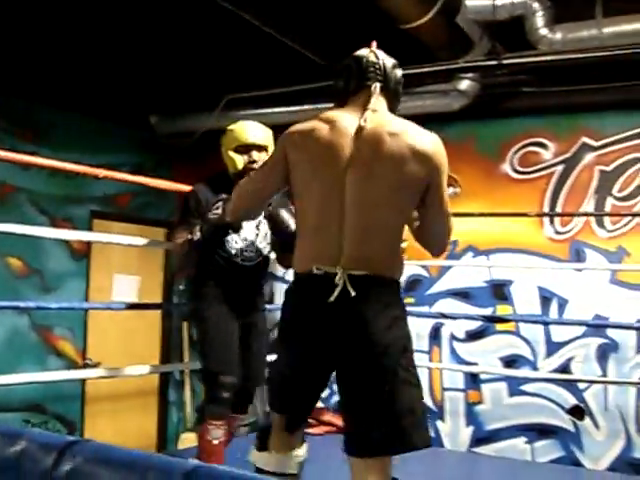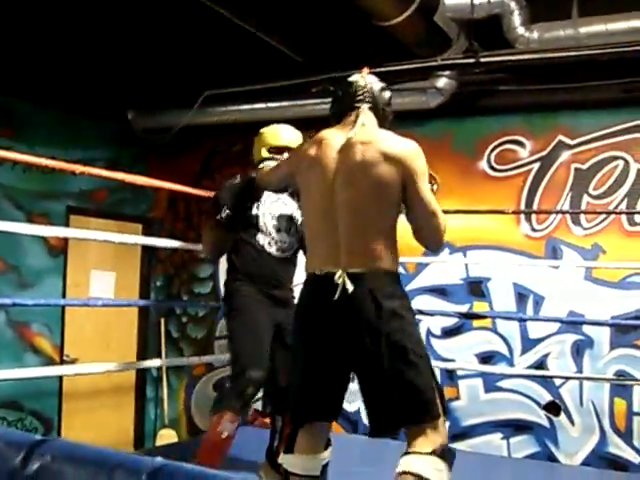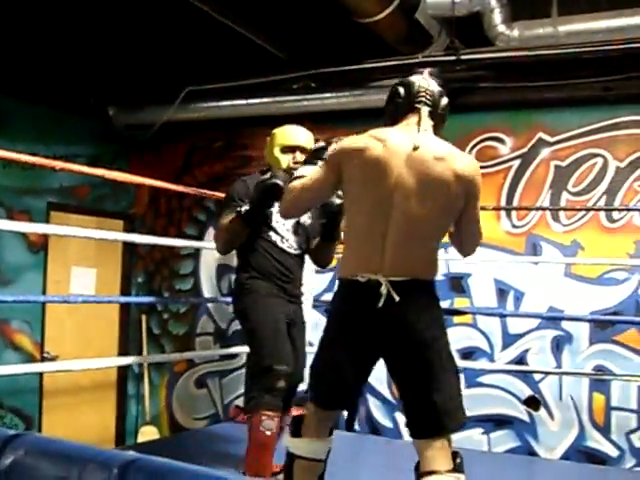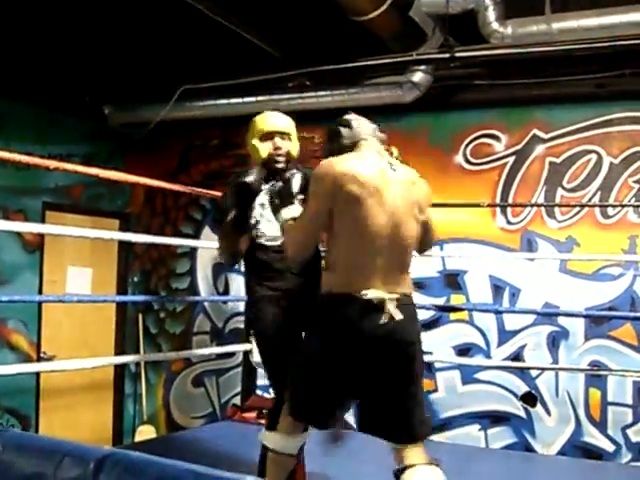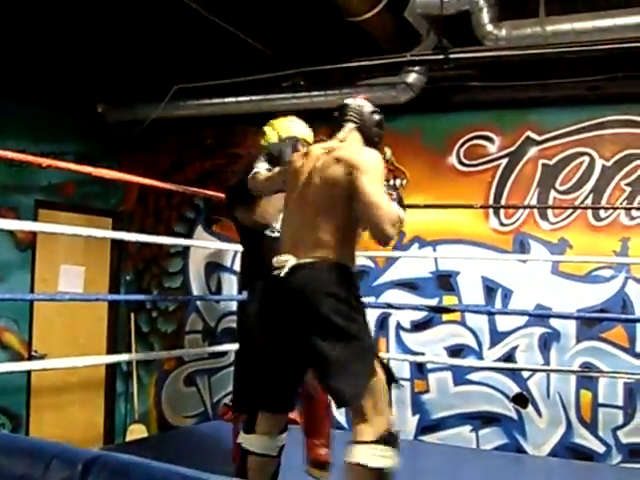
dt=0.5s
person 1, frame 1
left shoulder: (301, 137)
right shoulder: (425, 146)
left elbow: (236, 209)
right elbow: (437, 244)
left hip: (307, 300)
right hip: (375, 306)
left knee: (285, 423)
person 1, frame 2
left shoulder: (307, 151)
right shoulder: (401, 151)
left elbow: (261, 184)
right elbow: (433, 240)
left wrist: (265, 175)
left hip: (317, 299)
right hip: (375, 298)
left knee: (310, 427)
right knee: (427, 431)
person 1, frame 3
left shoulder: (354, 149)
right shoulder: (462, 167)
left elbow: (289, 206)
right elbow: (466, 246)
left wrist: (325, 165)
left hip: (354, 302)
right hip: (415, 307)
left knee: (319, 413)
right knee: (435, 443)
person 1, frame 4
left shoulder: (334, 170)
right shoulder: (416, 185)
left elbow: (296, 249)
left wrist: (292, 216)
left hip: (345, 316)
right hip: (399, 322)
left knee: (296, 414)
right knee: (411, 451)
person 1, frame 5
left shoulder: (300, 159)
right shoulder: (363, 157)
left elbow: (259, 183)
right elbow: (384, 231)
left wrist: (257, 168)
right wrist: (393, 205)
left hip: (279, 288)
right hip: (325, 285)
left knee: (271, 411)
right knee: (373, 416)
person 2, frame 1
right shoulder: (206, 195)
left elbow: (289, 259)
right elbow: (181, 260)
left wrist: (286, 230)
right wrist: (206, 232)
left hip: (252, 304)
right hip: (214, 299)
left knee: (246, 388)
right knee: (223, 388)
left ankle: (216, 453)
person 2, frame 2
left shoulder: (300, 198)
right shoulder: (238, 189)
right elbow: (212, 249)
right wrist: (236, 209)
left hip: (284, 302)
right hip: (247, 295)
left knee: (287, 385)
right knee: (248, 379)
person 2, frame 3
right shoulder: (248, 186)
left elbow: (322, 259)
right elbow: (223, 244)
left wrist: (332, 224)
right wrist: (256, 204)
left hip: (291, 299)
right hip: (257, 293)
left knee: (289, 383)
right knee: (275, 375)
person 2, frame 4
left shoulder: (307, 176)
right shoulder: (239, 191)
right elbow: (229, 254)
right wrist: (244, 208)
left hip: (310, 291)
right hip: (267, 298)
right knee: (288, 387)
person 2, frame 5
right shoulder: (246, 187)
right elbow: (261, 219)
right wrist: (278, 167)
right hip: (260, 294)
right knee: (250, 386)
left ankle: (318, 450)
